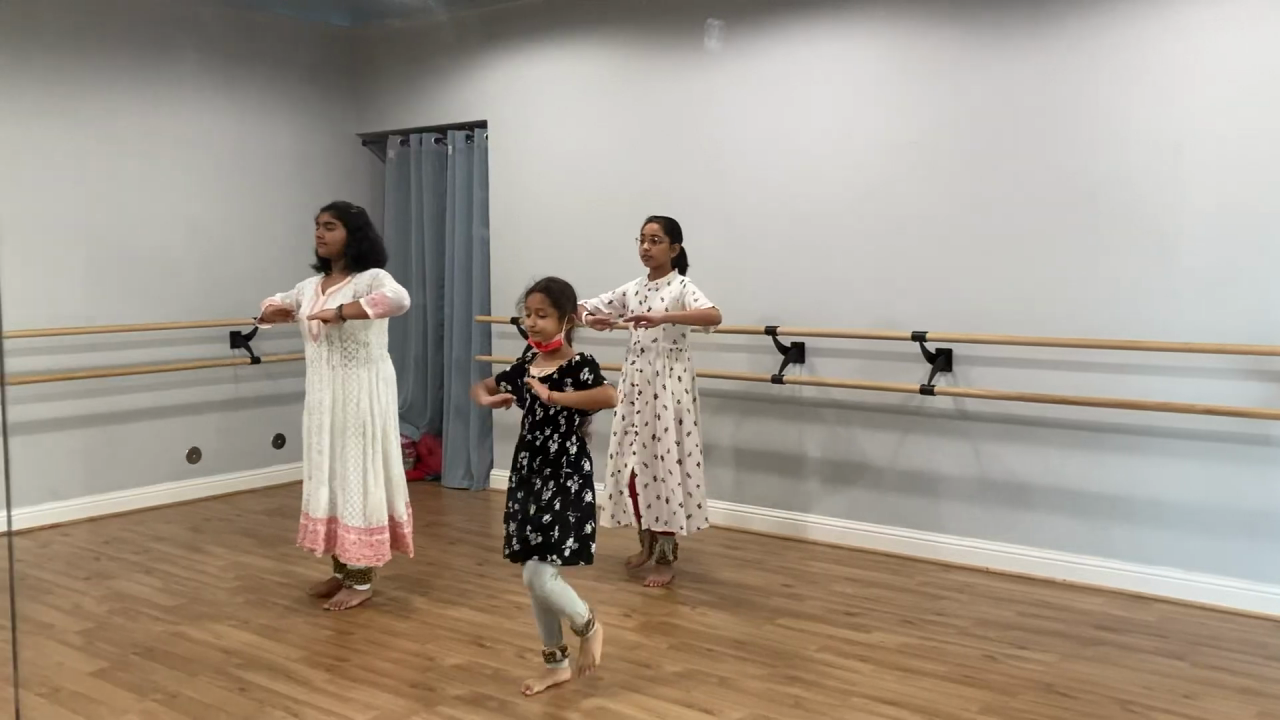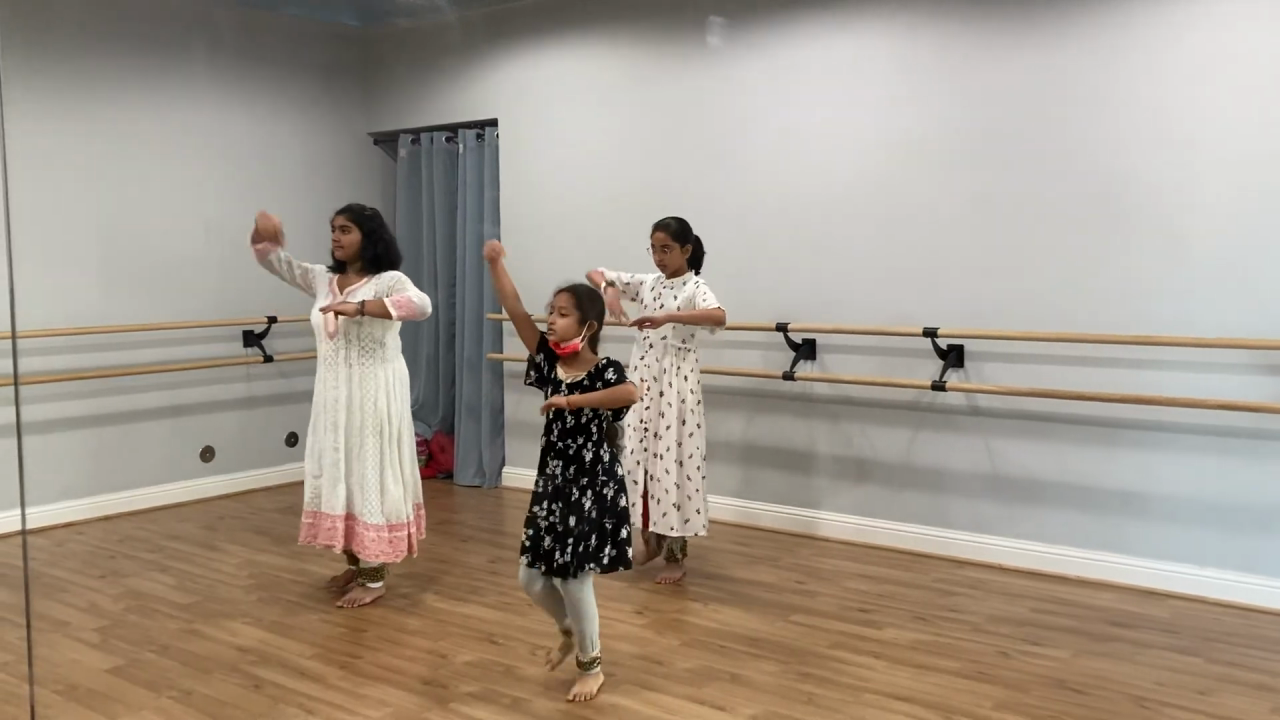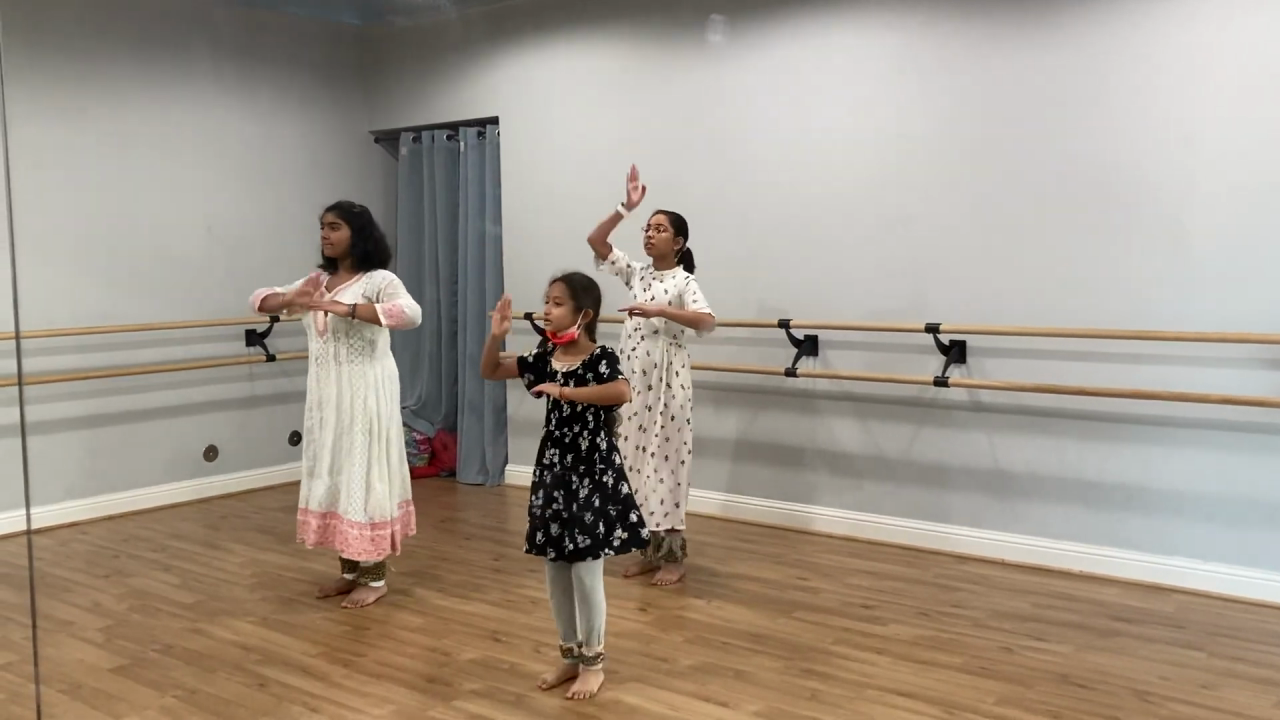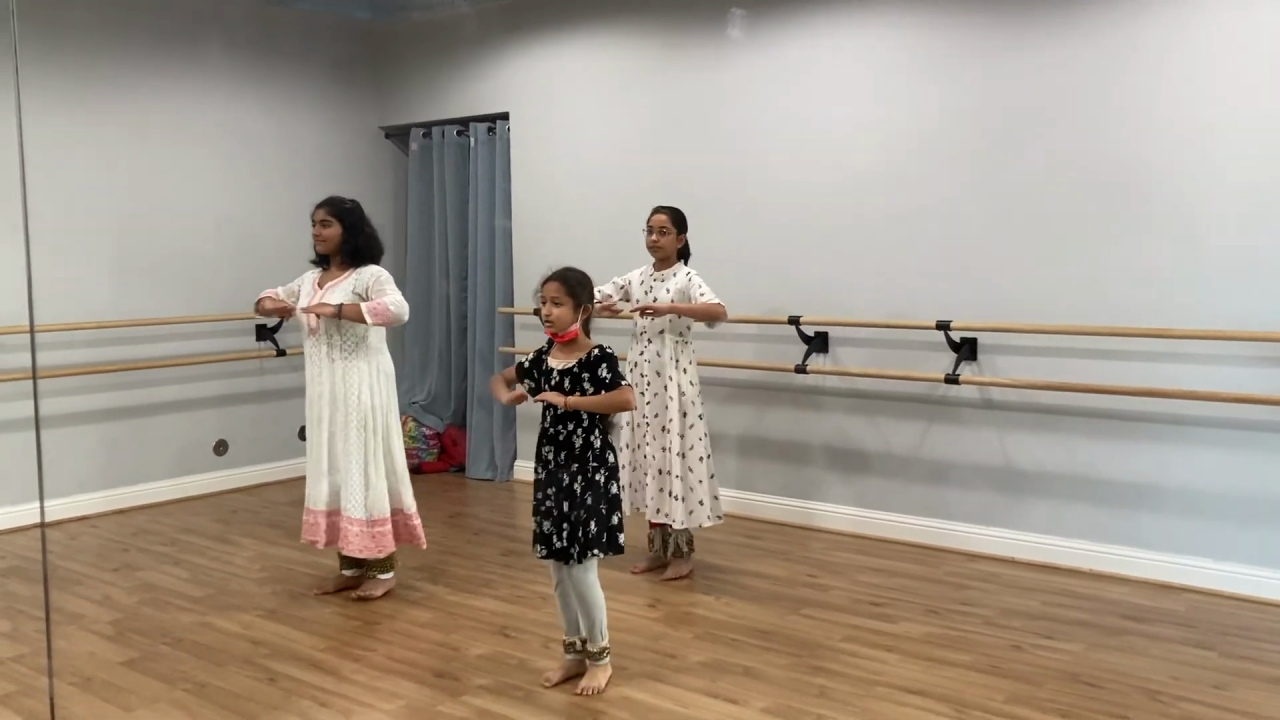
dt=1s
person 1, frame 1
left shoulder: (579, 365)
right shoulder: (525, 365)
left elbow: (610, 397)
right elbow: (481, 387)
left wrist: (552, 396)
right wrist: (489, 400)
left hip: (565, 480)
right hip: (528, 476)
left knee: (537, 577)
right knee: (537, 577)
left ankle: (588, 625)
right ankle: (556, 663)
person 1, frame 2
left shoulder: (605, 370)
right shoulder: (548, 360)
left elbow: (630, 394)
right elbow: (517, 314)
left wrist: (571, 402)
right wrist: (496, 266)
left hip: (593, 488)
right hip: (553, 484)
left knee: (575, 581)
right knee: (532, 579)
left ankle: (591, 667)
right ankle: (568, 629)
person 1, frame 3
left shoulder: (601, 357)
right shoulder: (543, 357)
left elbow: (622, 392)
right elbow: (489, 372)
left wrist: (564, 391)
right wrist: (496, 335)
left hip: (593, 472)
right hip: (553, 469)
left knee: (585, 571)
right knee: (556, 570)
left ankle: (593, 663)
right ankle: (570, 657)
person 1, frame 4
left shoulder: (598, 358)
right shoulder: (542, 356)
left elbow: (627, 400)
right elbow: (500, 378)
left wrist: (568, 401)
right wrist: (507, 396)
left hip: (589, 469)
right hip: (551, 467)
left knee: (581, 568)
right knee: (559, 568)
left ankle: (599, 658)
right ankle: (575, 652)
person 2, frame 1
left shoulder: (372, 279)
right shoulder: (311, 285)
left elbow: (399, 299)
right elbow: (276, 303)
left wrist: (341, 312)
right wrist: (274, 311)
left hip: (362, 394)
right hip: (324, 396)
left knee: (358, 476)
right knee: (327, 476)
left ankle: (361, 580)
right ankle: (341, 570)
person 2, frame 2
left shoulder: (389, 281)
right shoulder: (321, 279)
left elbow: (421, 305)
right elbow: (271, 259)
left wrist: (360, 307)
right wrist: (264, 231)
left hip: (375, 395)
right hip: (334, 396)
left knee: (372, 475)
right knee: (335, 474)
left ankle: (373, 577)
right ankle: (355, 564)
person 2, frame 3
left shoulder: (380, 280)
right shoulder: (317, 283)
left elbow: (411, 314)
right elbow: (260, 301)
left wrist: (350, 309)
right wrist: (292, 300)
left hip: (366, 392)
right hip: (326, 394)
left knee: (363, 475)
right knee: (332, 474)
left ankle: (375, 576)
right ankle: (350, 569)
person 2, frame 4
left shoulder: (370, 276)
right shoulder: (310, 279)
left elbow: (398, 310)
right elbow: (268, 298)
left wrist: (336, 309)
right wrist: (271, 305)
left hip: (362, 387)
right hip: (324, 389)
left knee: (364, 470)
right knee: (331, 470)
left ankle: (383, 568)
right ankle: (350, 566)
person 3, frame 1
left shoulder: (682, 288)
right shoulder: (632, 290)
left elbow: (714, 316)
right elbow: (581, 308)
left wrist: (662, 318)
right wrist: (591, 319)
left hip: (669, 385)
right hip: (635, 383)
left knee: (665, 465)
right knee: (632, 465)
left ankle: (665, 558)
right ankle: (649, 542)
person 3, frame 2
left shoulder: (695, 288)
right shoulder: (646, 283)
left elbow: (718, 317)
right elbow: (595, 274)
left wrist: (668, 317)
right wrist: (609, 290)
left hip: (676, 383)
right hip: (643, 381)
left knee: (673, 462)
right knee: (639, 459)
left ankle: (675, 555)
right ankle: (650, 535)
person 3, frame 3
left shoulder: (684, 281)
right shoulder: (635, 273)
left elbow: (707, 322)
right elbow: (595, 240)
left wrist: (659, 311)
right wrist: (626, 207)
left hip: (667, 379)
right hip: (634, 379)
left knee: (663, 461)
right knee: (637, 461)
left ankle: (673, 556)
right ankle: (650, 551)
person 3, frame 4
left shoulder: (687, 278)
right shoulder: (635, 278)
left elbow: (719, 312)
right elbow: (591, 297)
left wrist: (669, 308)
right wrist: (602, 308)
left hip: (674, 378)
right hip: (641, 378)
left knee: (674, 457)
right knee: (647, 459)
left ankle: (682, 552)
right ankle: (658, 548)
